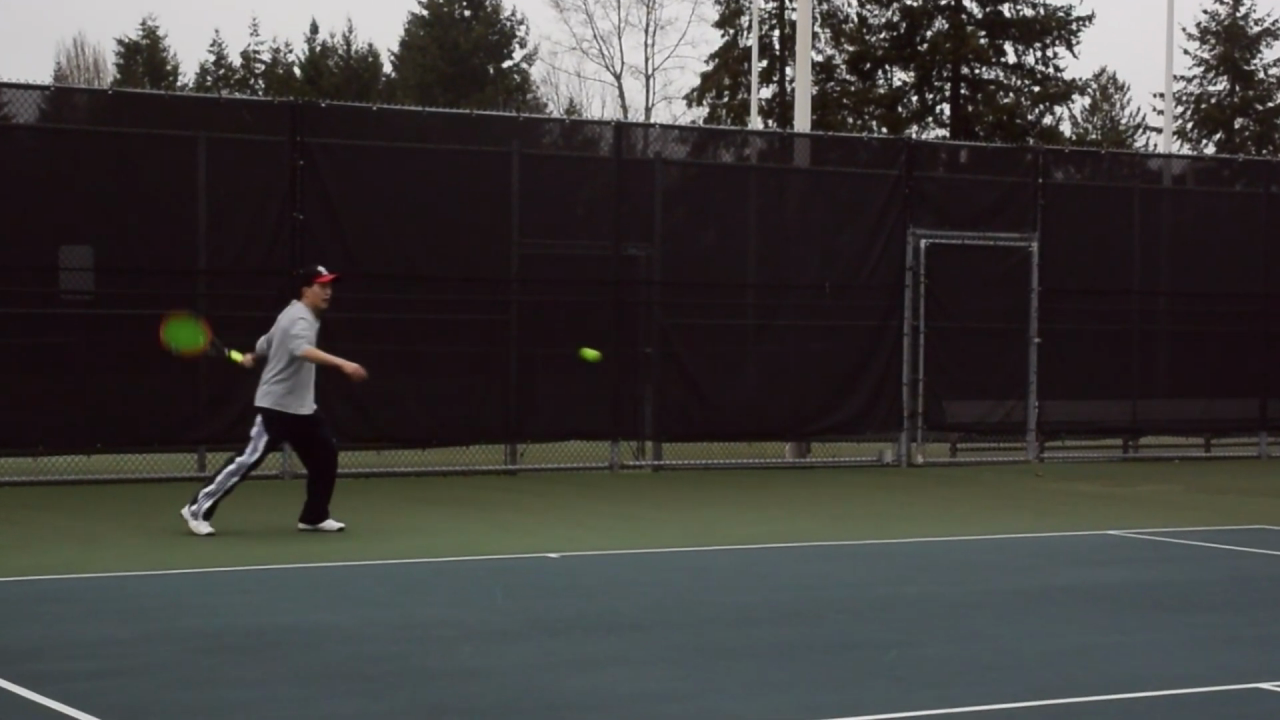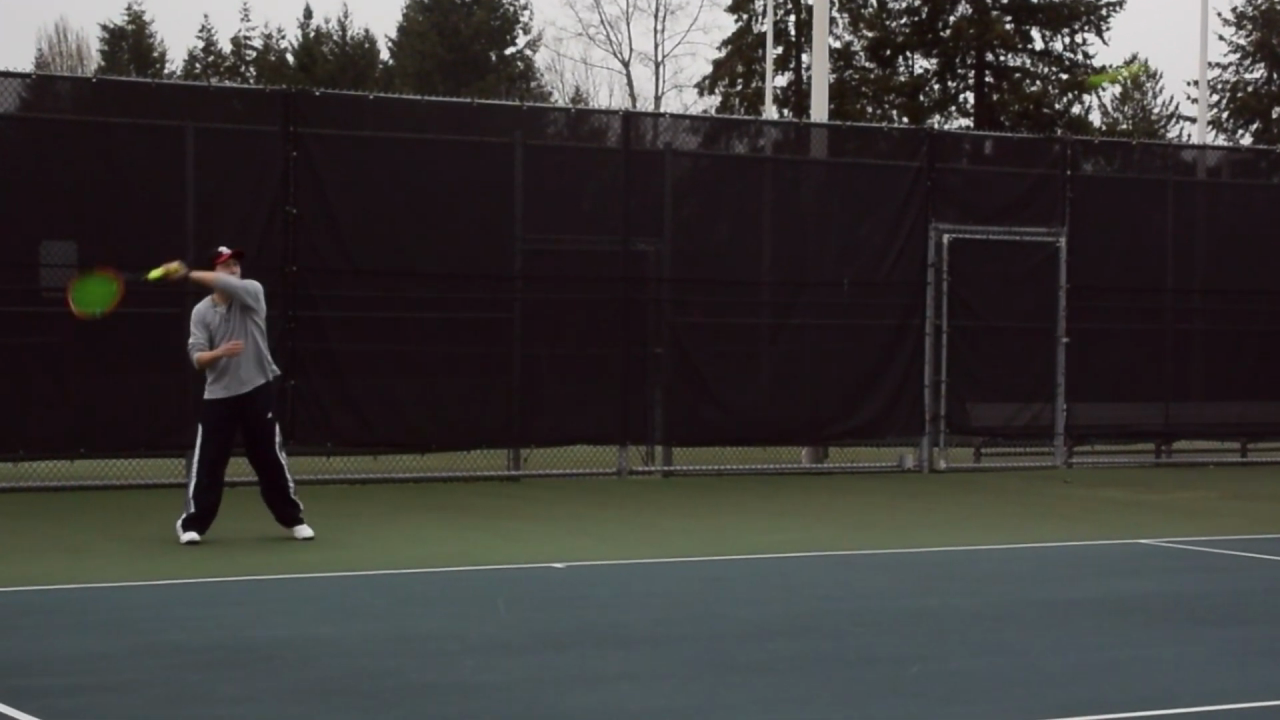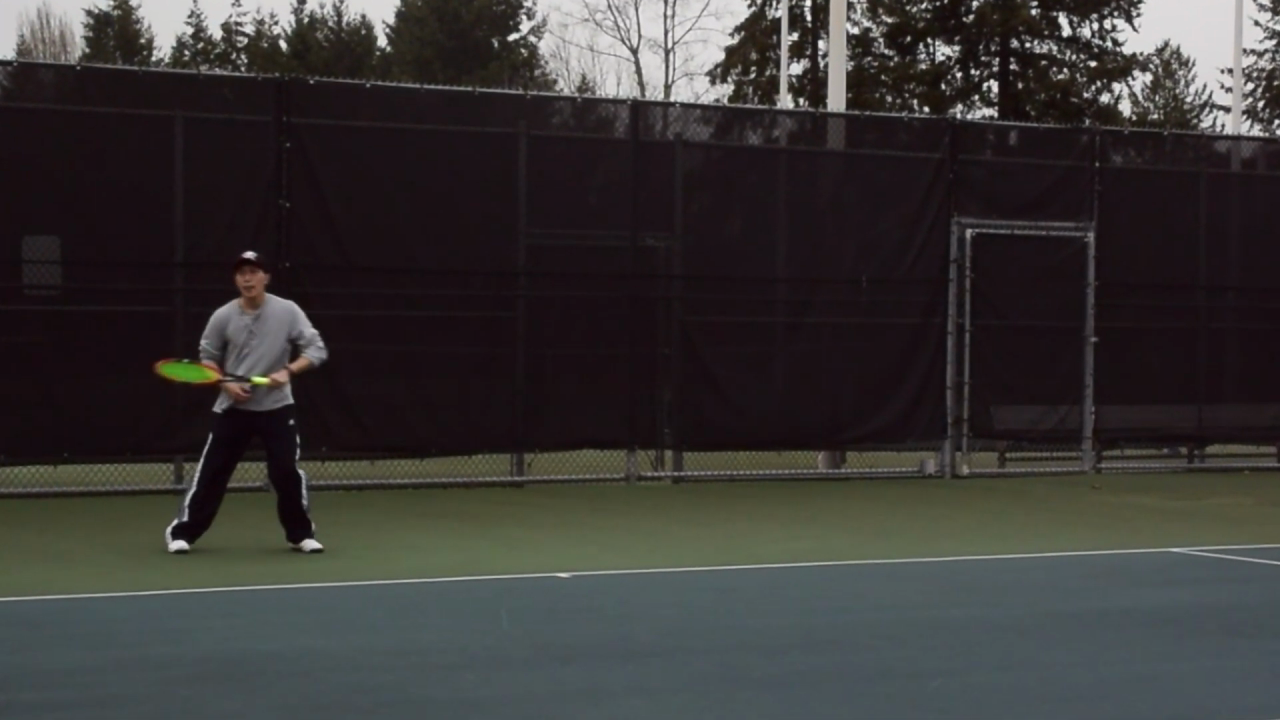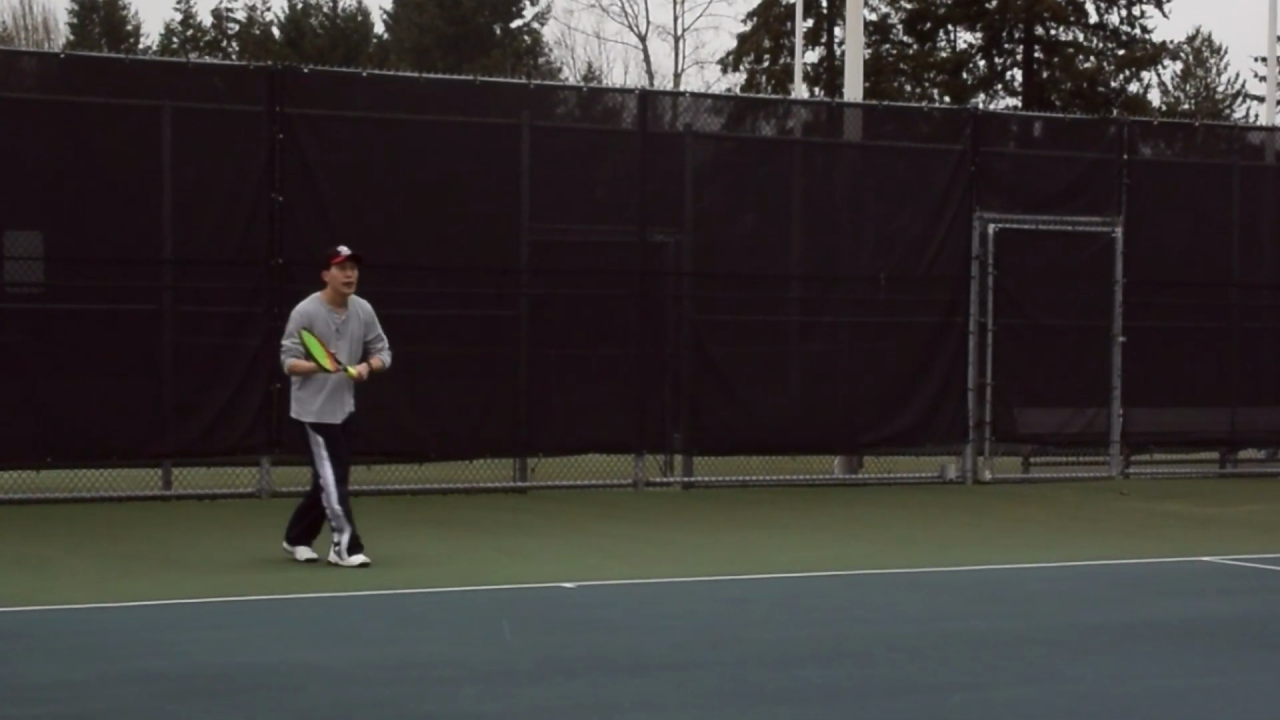
dt=1s
person 1, frame 1
left shoulder: (295, 315)
right shoulder: (300, 318)
left elbow: (267, 343)
right elbow: (301, 349)
left wrist: (252, 357)
right wrist: (342, 363)
left hip: (301, 408)
right hip: (276, 406)
left knee: (325, 456)
right knee: (248, 460)
left ankle: (314, 517)
right ankle: (198, 510)
person 1, frame 2
left shoulder: (252, 292)
right shoulder: (200, 312)
left elbow: (229, 283)
right elbow: (197, 357)
left wrist: (187, 273)
right wrist: (219, 352)
left hip: (257, 389)
right hip: (218, 395)
left knee: (270, 457)
right knee: (208, 461)
left ankle: (293, 518)
right ankle: (192, 523)
person 1, frame 3
left shoulder: (287, 310)
right shoulder: (222, 316)
left elbow: (317, 349)
right elbow: (208, 356)
left wrist: (289, 371)
right wrist: (226, 383)
left hip: (277, 405)
right hip: (234, 407)
left knee: (287, 470)
right knee: (212, 470)
left ankle: (301, 533)
right ankle: (183, 531)
person 1, frame 4
left shoulder: (364, 310)
right shoulder: (305, 312)
left elbow: (382, 352)
right elbow: (288, 362)
left wrist: (366, 366)
right wrist: (318, 366)
left hip: (343, 406)
right hip: (313, 408)
left knee: (330, 476)
right knee: (333, 475)
left ankle: (297, 539)
right ankle: (346, 547)
